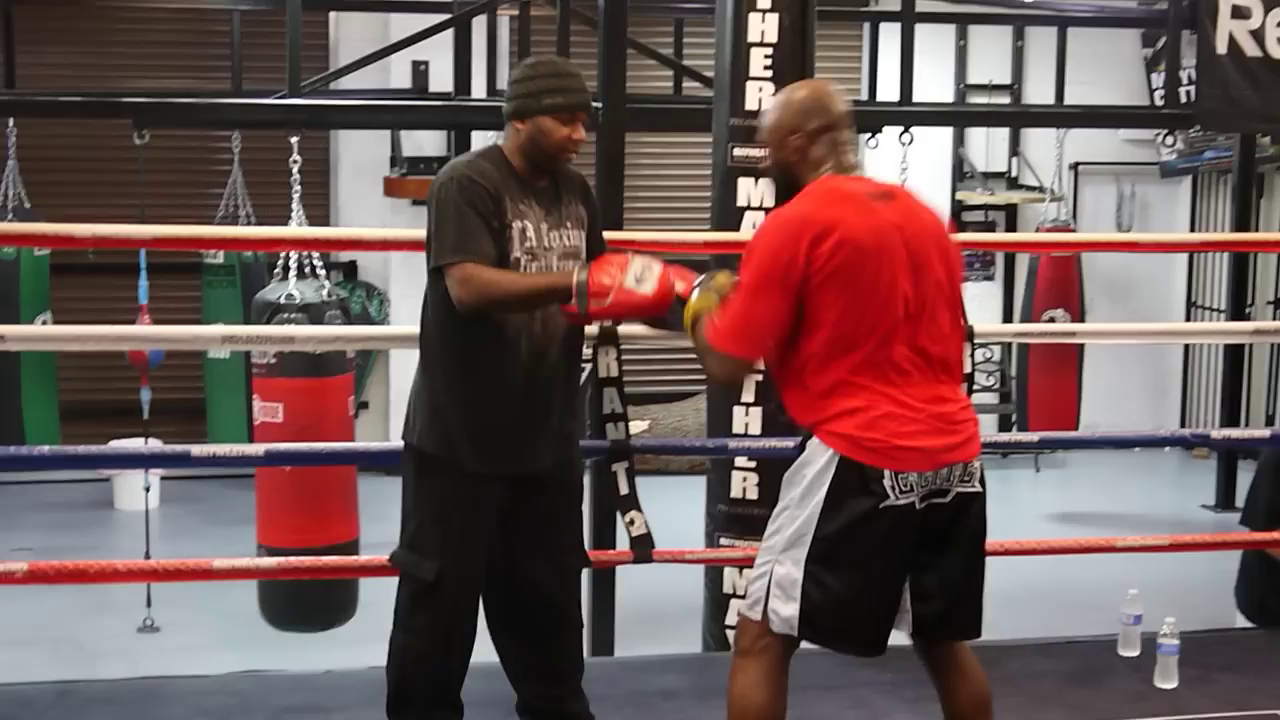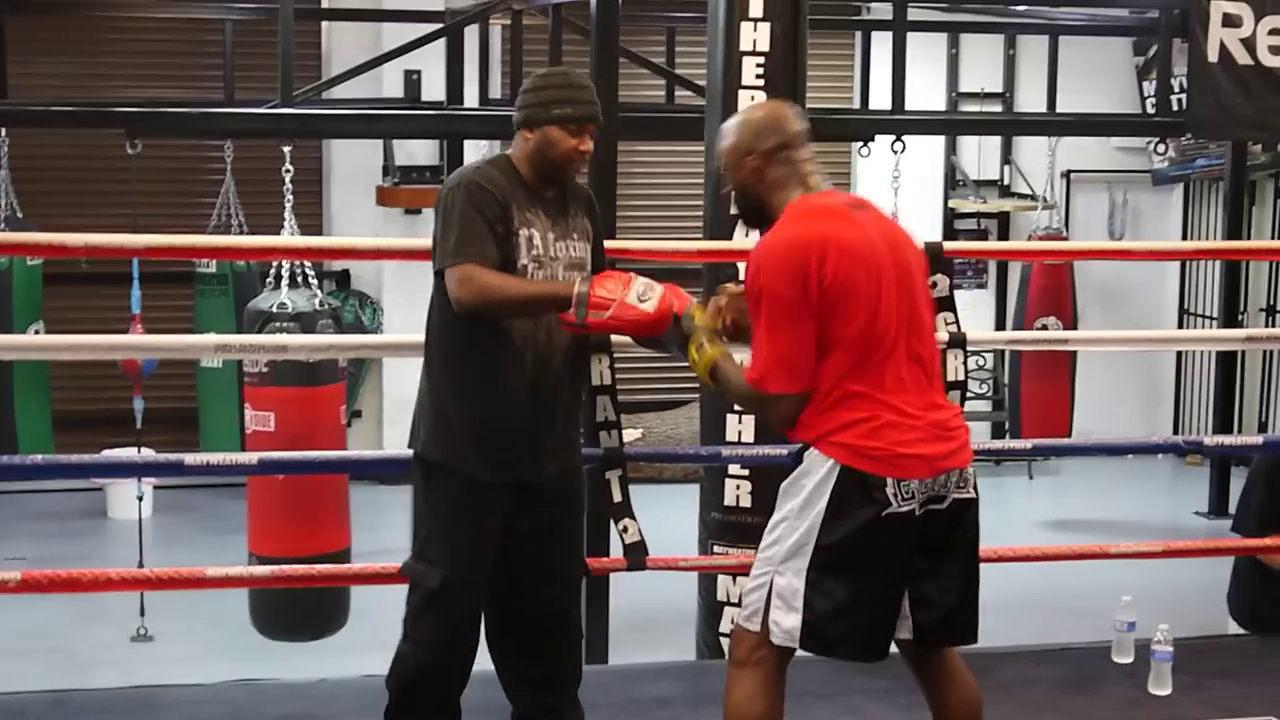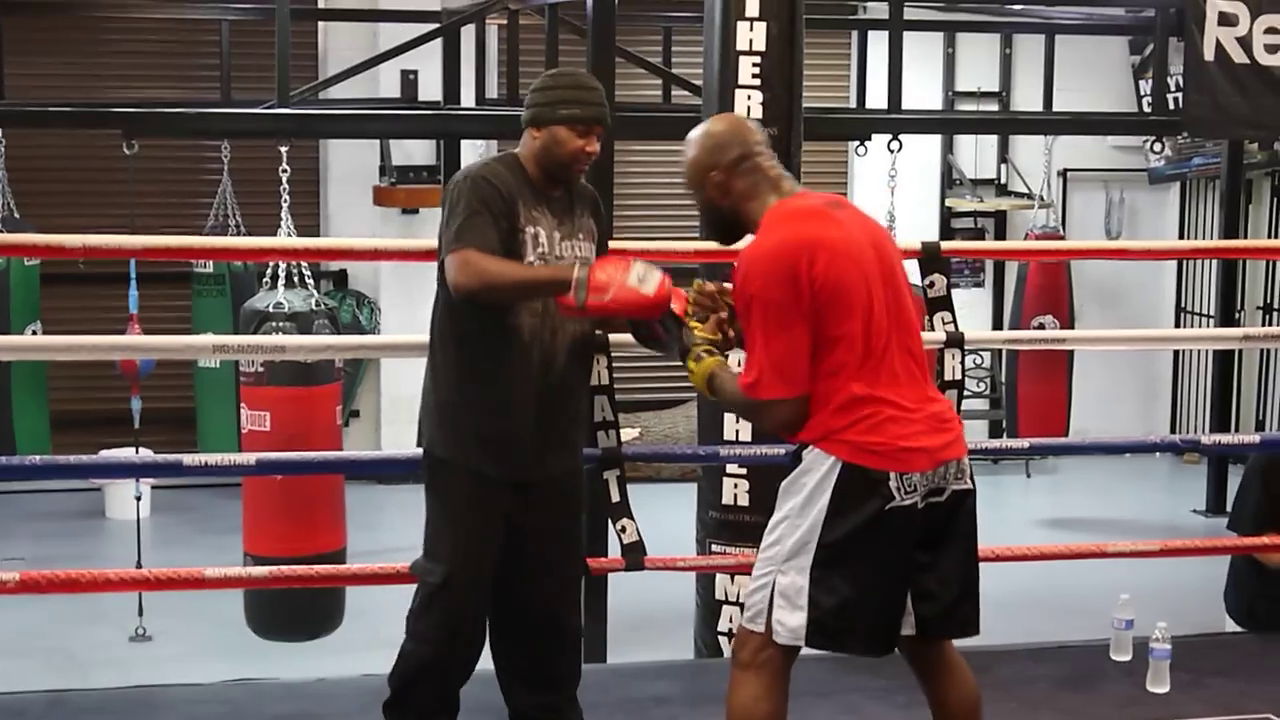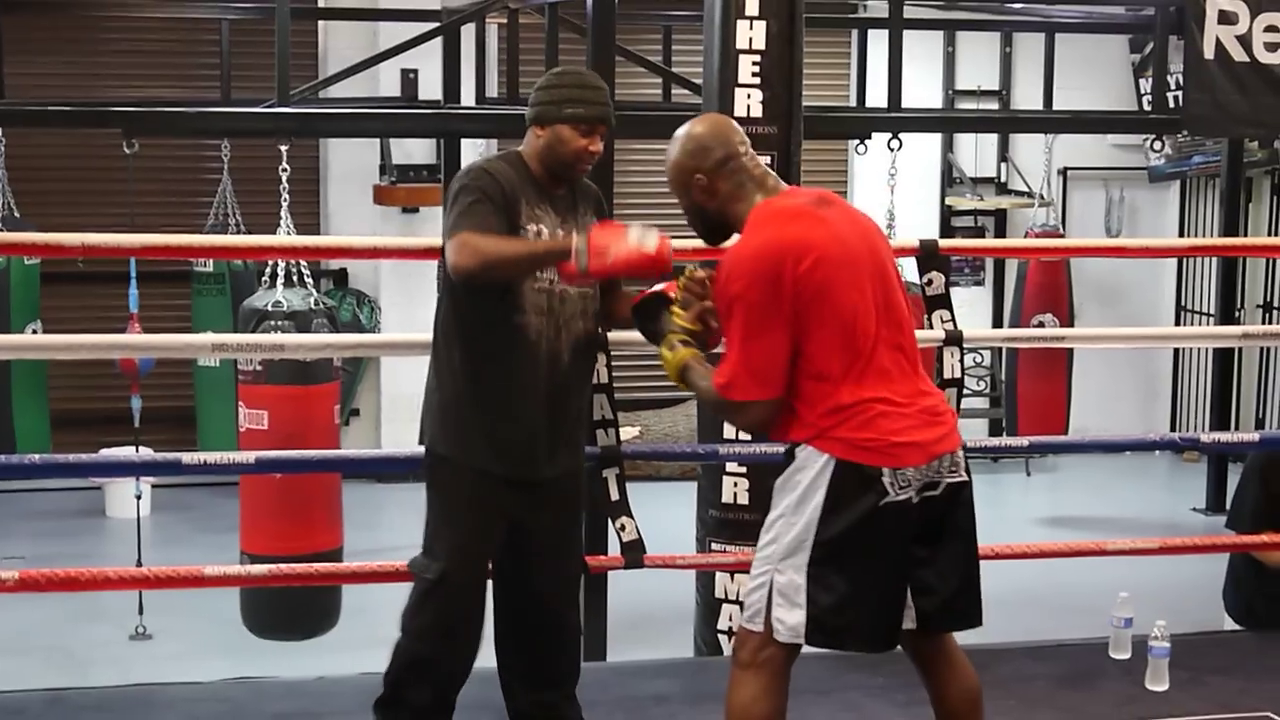
dt=0.1s
person 1, frame 1
left shoulder: (575, 192)
right shoulder: (467, 183)
left elbow: (598, 290)
right elbow: (469, 287)
left wrist: (653, 293)
right wrist: (574, 284)
left hip: (547, 435)
right hip: (461, 434)
left knee: (548, 588)
right knee: (442, 590)
person 1, frame 2
left shoulder: (581, 204)
right shoulder: (476, 189)
left elbow: (597, 303)
right elbow: (467, 287)
left wrist: (647, 310)
right wrist: (574, 294)
left hip: (550, 446)
right hip: (466, 442)
left knee: (549, 598)
right knee: (449, 597)
person 1, frame 3
left shoulder: (583, 203)
right shoulder: (483, 186)
left elbow: (599, 303)
right elbow: (464, 274)
left wrist: (651, 306)
right wrist: (576, 278)
left hip: (553, 441)
right hip: (472, 439)
left knee: (549, 597)
right knee: (456, 591)
person 1, frame 4
left shoulder: (587, 200)
right shoulder: (487, 182)
left elbow: (607, 300)
right elbow: (465, 259)
right wrist: (574, 248)
left hip: (555, 440)
right hip: (473, 438)
left knee: (548, 596)
right knee: (451, 589)
person 2, frame 1
left shoulder: (794, 226)
right shoulder: (923, 217)
left elbow: (727, 361)
left wrist: (702, 307)
left hip: (861, 462)
right hip: (951, 455)
left knee: (760, 639)
right knee: (943, 640)
person 2, frame 2
left shoulder: (784, 249)
right shoulder: (880, 225)
left elbow: (780, 403)
left wrist: (707, 354)
right wrist: (762, 320)
left hip: (859, 471)
right hip: (943, 461)
left knee: (756, 649)
right knee: (932, 647)
person 2, frame 3
left shoulder: (767, 255)
right shoulder: (847, 217)
left elbow: (778, 410)
left wrist: (705, 362)
right wrist: (739, 322)
left hip: (859, 467)
right hip: (941, 457)
left knee: (760, 651)
right knee: (930, 643)
person 2, frame 4
left shoulder: (753, 256)
right shoulder: (840, 213)
left elbow: (754, 411)
left wrist: (681, 353)
right wrist: (727, 315)
left hip: (852, 465)
right hip: (934, 450)
left knee: (759, 650)
right knee: (931, 638)
